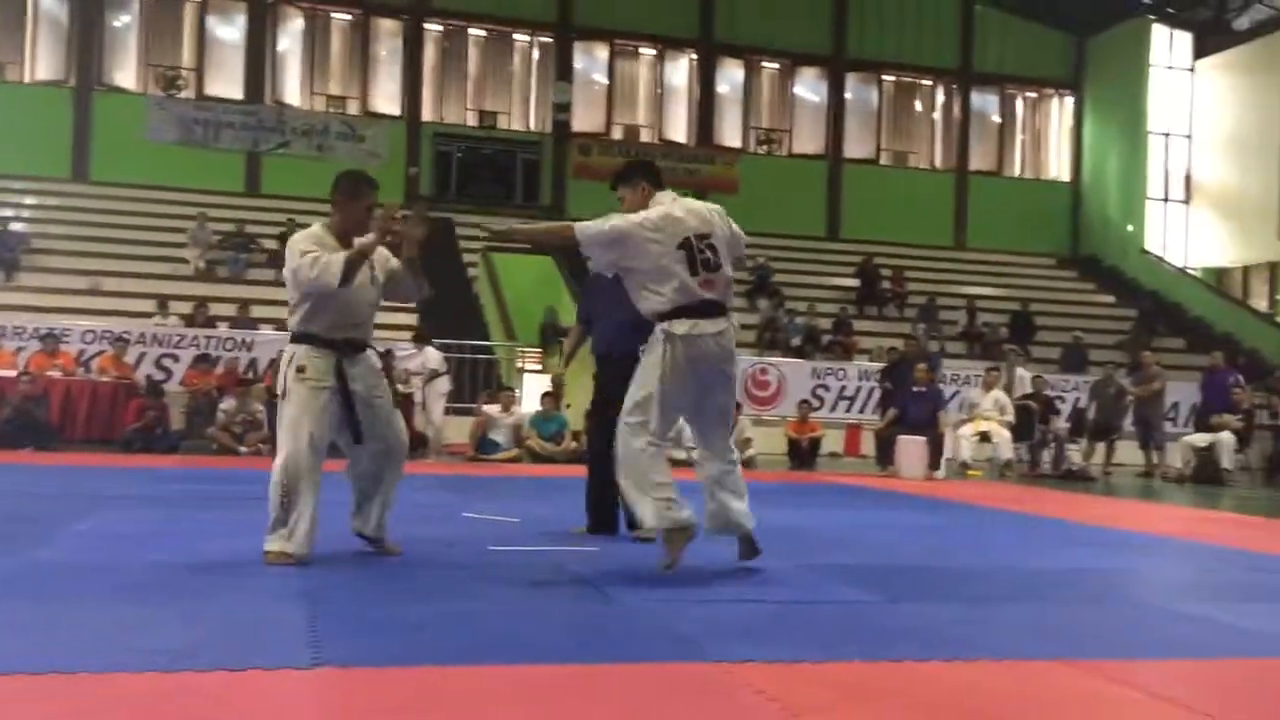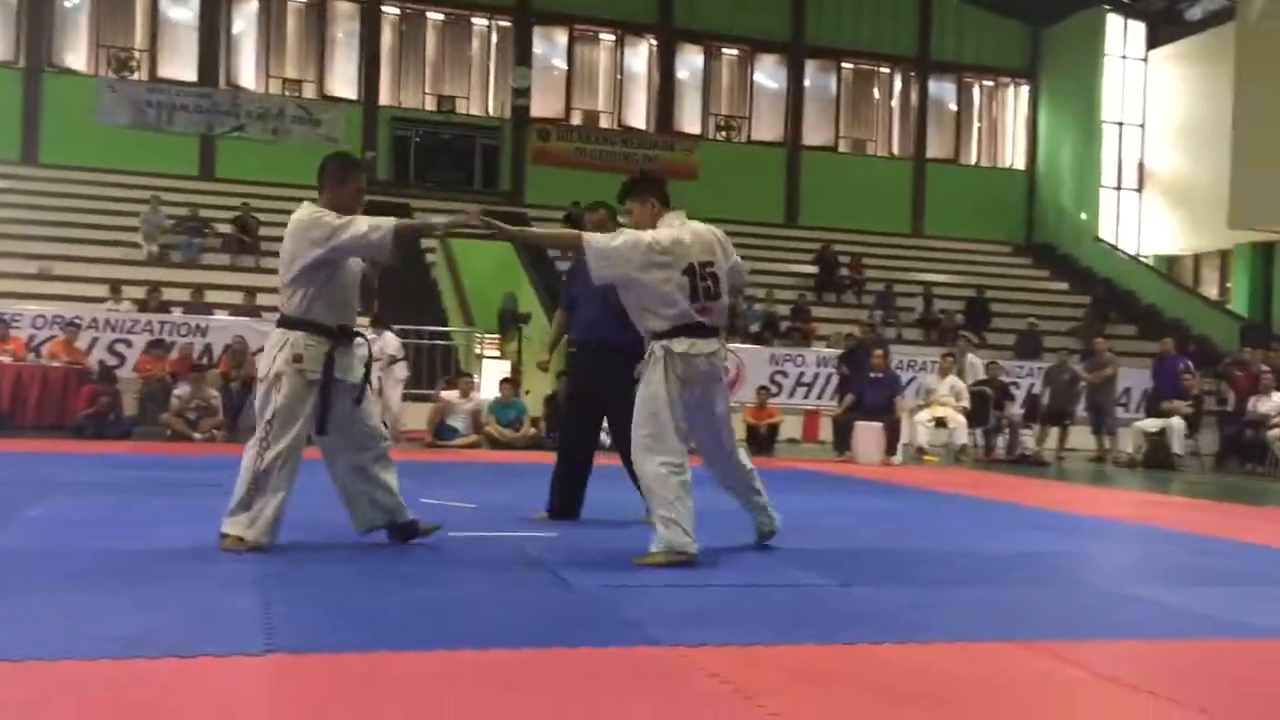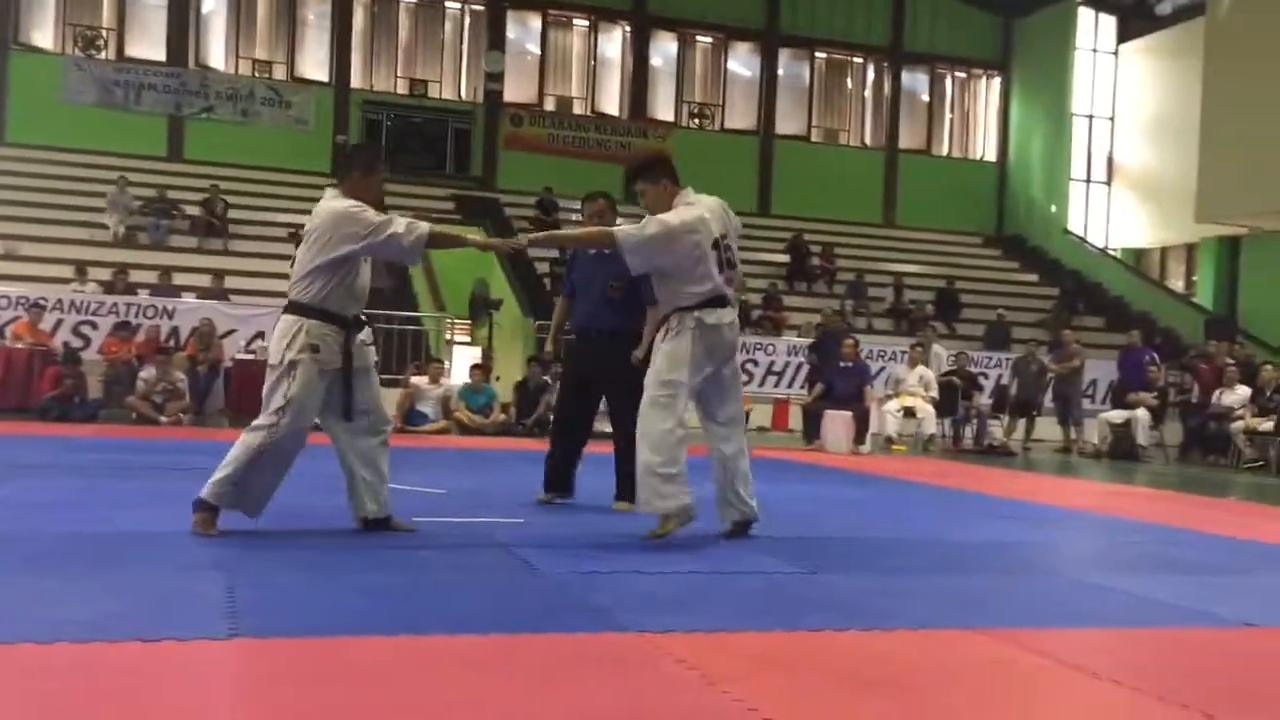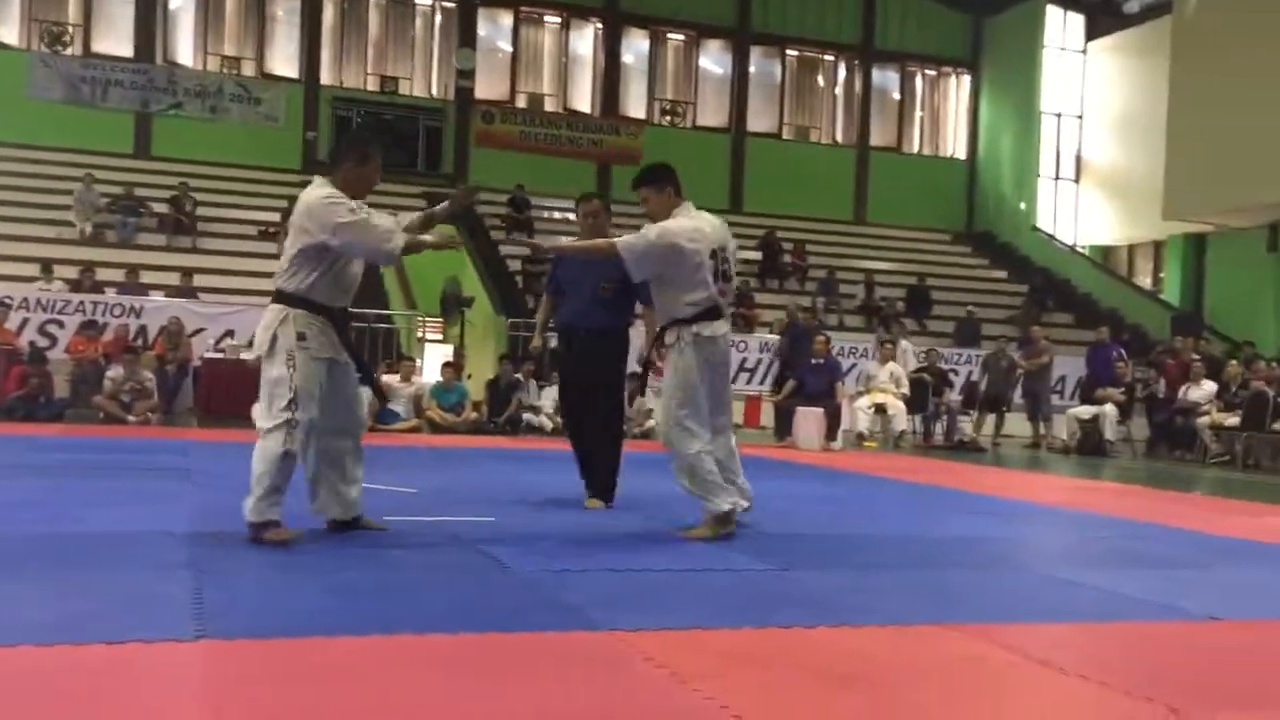
dt=0.2s
person 1, frame 1
left shoulder: (373, 251)
right shoulder: (305, 244)
left elbow: (412, 292)
right elbow: (330, 277)
left wrist: (410, 254)
right wrist: (372, 241)
left hip: (358, 362)
right hip: (313, 362)
left knee: (388, 444)
right knee: (301, 453)
left ankle: (370, 524)
right ankle: (283, 541)
person 1, frame 2
left shoulder: (336, 226)
right shoulder: (310, 222)
right elbow: (377, 234)
right wrist: (439, 224)
left hip: (335, 350)
right hip: (299, 350)
left knee: (363, 439)
right knee: (277, 440)
left ankle: (395, 520)
right ankle: (240, 527)
person 1, frame 3
left shoulder: (348, 216)
right shoulder: (341, 214)
right elbow: (405, 237)
right wrist: (475, 241)
left hip: (341, 337)
right hip: (309, 336)
left knee: (367, 423)
right knee: (280, 424)
left ankle: (372, 511)
right ankle: (212, 500)
person 1, frame 4
left shoulder: (347, 208)
right shoulder: (321, 202)
left elbow: (392, 231)
right elbow: (377, 244)
left wrist: (443, 209)
right wrist: (430, 243)
left hip: (324, 328)
right hip: (295, 325)
left knee: (343, 421)
right knee: (290, 419)
left ankle: (341, 510)
right ankle: (264, 518)
person 2, frame 1
left shoulder: (640, 227)
right shoulder: (711, 212)
left elbow: (569, 235)
right elbow: (739, 256)
left wrist: (509, 232)
left hip: (678, 339)
right hip: (720, 333)
left knee: (637, 432)
right knee: (717, 439)
left ankle: (675, 522)
right ankle: (739, 525)
person 2, frame 2
left shoulder: (645, 246)
right shoulder: (713, 236)
left elbow: (578, 243)
right elbow: (737, 280)
left wrist: (516, 233)
left hip: (673, 356)
right hip: (711, 352)
left knee: (656, 451)
right knee: (720, 446)
left ankle: (677, 544)
right ankle: (765, 520)
person 2, frame 3
left shoulder: (672, 226)
right shoulder: (716, 206)
left elbow: (610, 238)
right elbow: (733, 234)
left wrist: (549, 237)
left hip: (694, 327)
right hip: (721, 322)
left knee: (659, 412)
right knee: (725, 419)
left ankle: (673, 504)
right ankle: (738, 510)
person 2, frame 4
left shoulder: (670, 234)
right shoulder: (713, 223)
left elbow: (612, 249)
left wrist: (557, 249)
left hip: (693, 339)
right hip: (713, 333)
left knee: (684, 428)
right knee: (713, 425)
left ankle: (722, 510)
right ankle: (732, 501)
person 3, frame 1
right shoulder: (596, 281)
right elbow: (582, 324)
right wrist: (564, 363)
right hip: (608, 373)
right knee: (600, 447)
left ankle: (642, 520)
right ankle: (600, 520)
person 3, frame 2
right shoulder: (579, 267)
right elbow: (565, 311)
left wrist: (646, 359)
right wrist: (549, 350)
left hip: (623, 362)
right hip: (585, 360)
left knee: (630, 438)
right knee: (573, 437)
right ankle: (562, 506)
person 3, frame 3
right shoulder: (579, 256)
left elbow: (653, 304)
right elbow: (567, 298)
left wrist: (644, 345)
right wrist: (551, 338)
left hip: (621, 348)
right hip: (584, 346)
left knee: (625, 424)
right knee: (567, 418)
left ankle: (627, 493)
right ankle: (557, 486)
person 3, frame 4
left shoulder: (626, 257)
right shoulder: (566, 255)
left elbow: (649, 304)
right elbow: (550, 296)
left wrist: (649, 345)
right wrist: (538, 333)
left hip: (608, 346)
right hip: (572, 344)
left knee: (605, 421)
right knee: (574, 419)
left ankle: (601, 491)
right ankle: (594, 480)
